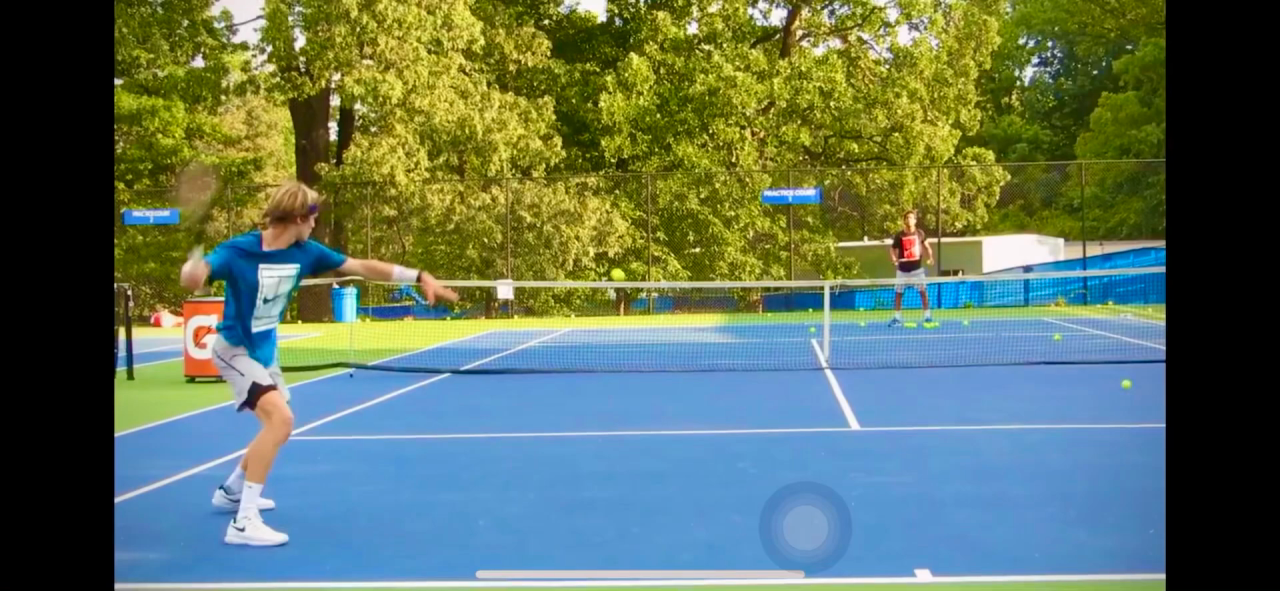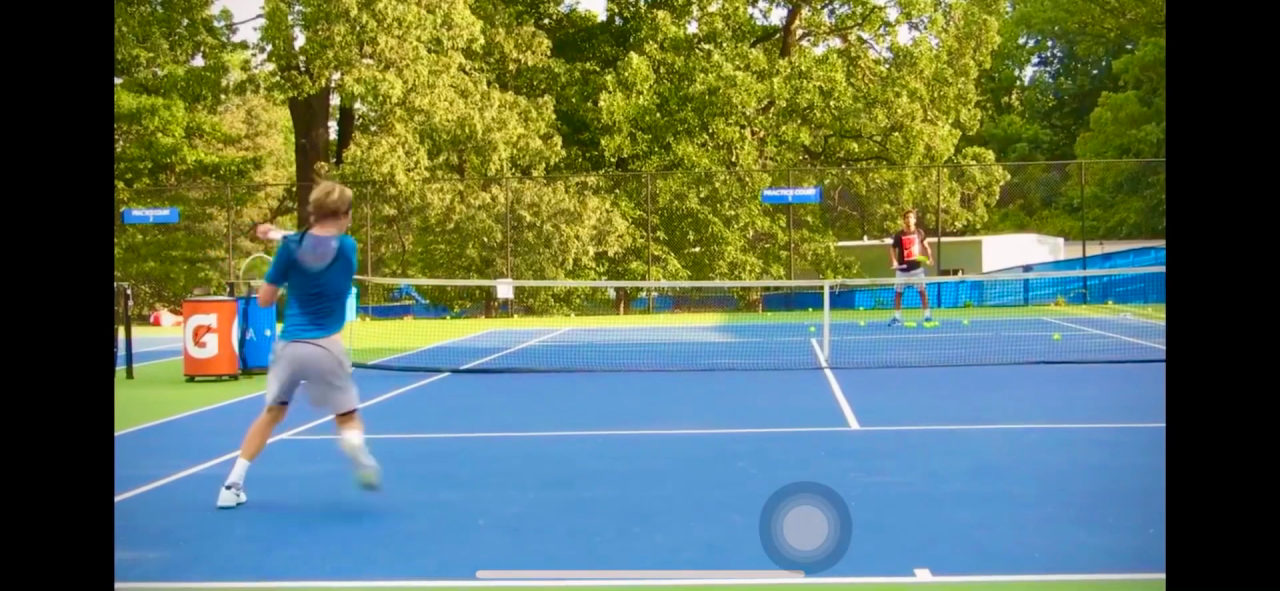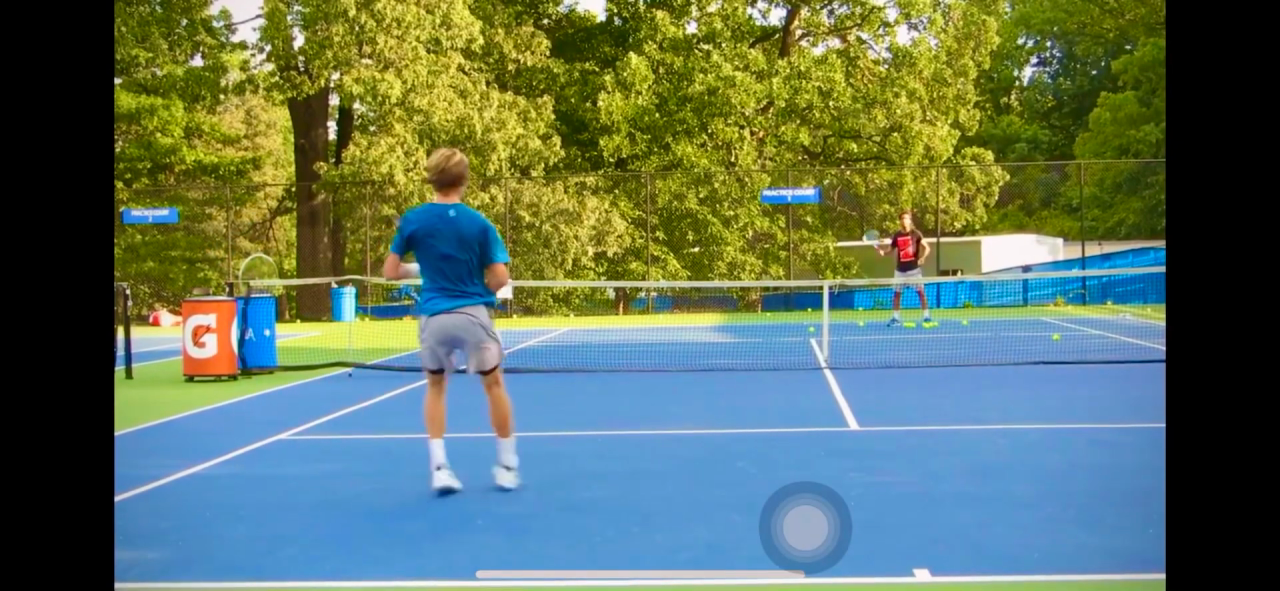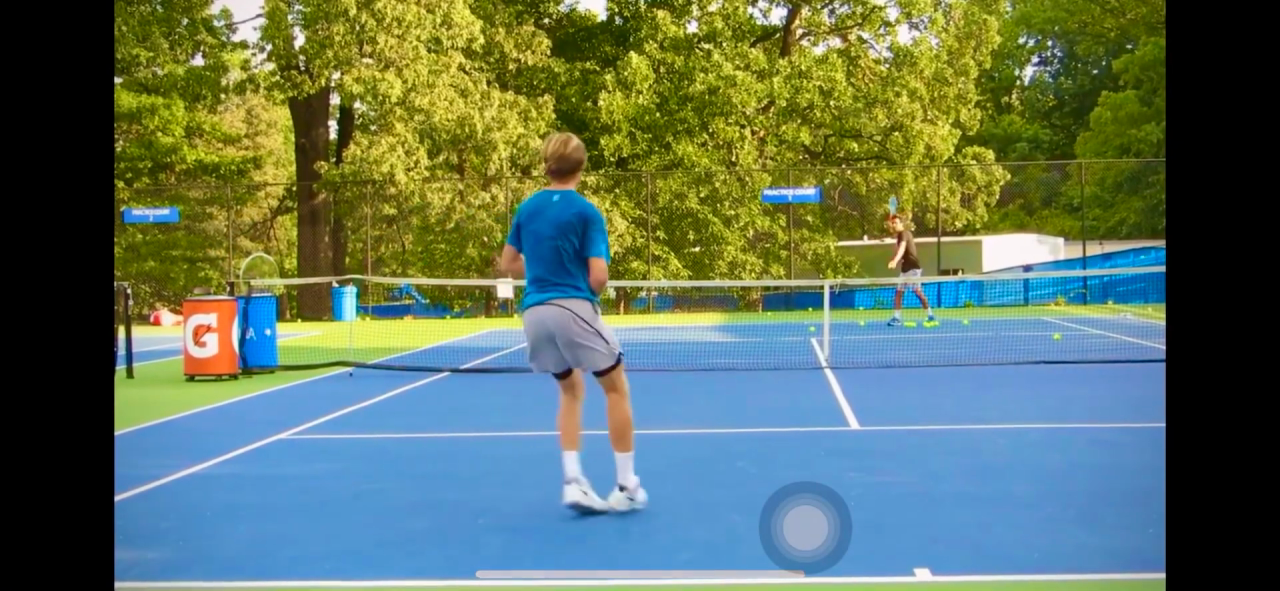
dt=0.5s
person 1, frame 1
left shoulder: (305, 252)
right shoulder: (238, 250)
left elbow: (362, 266)
right elbow: (190, 280)
left wrist: (419, 277)
right wrist: (195, 268)
left hip: (263, 354)
right hip: (234, 351)
left knee: (276, 423)
right knee: (279, 420)
left ankle: (231, 490)
right ankle: (244, 524)
person 1, frame 2
left shoulder: (292, 250)
right shoulder: (349, 248)
left elbow: (265, 300)
right wrist: (280, 235)
left hip: (289, 347)
right hip: (326, 349)
left knee: (271, 414)
right knee: (349, 424)
left ankle: (233, 485)
right ankle: (354, 443)
person 1, frame 3
left shoulder: (412, 218)
right shoulder: (479, 224)
left elbow: (390, 271)
right elbow: (500, 278)
left hip: (433, 320)
right hip: (472, 316)
left knee: (436, 387)
right knee: (494, 386)
left ankle: (440, 468)
right ankle: (507, 466)
person 1, frame 4
left shoulder: (527, 208)
right shoulder: (587, 211)
left elbow: (508, 264)
right elbow: (598, 277)
left hip: (535, 314)
right hip: (573, 310)
left knee: (572, 392)
right knee: (617, 391)
left ankle: (574, 483)
right ankle: (625, 486)
